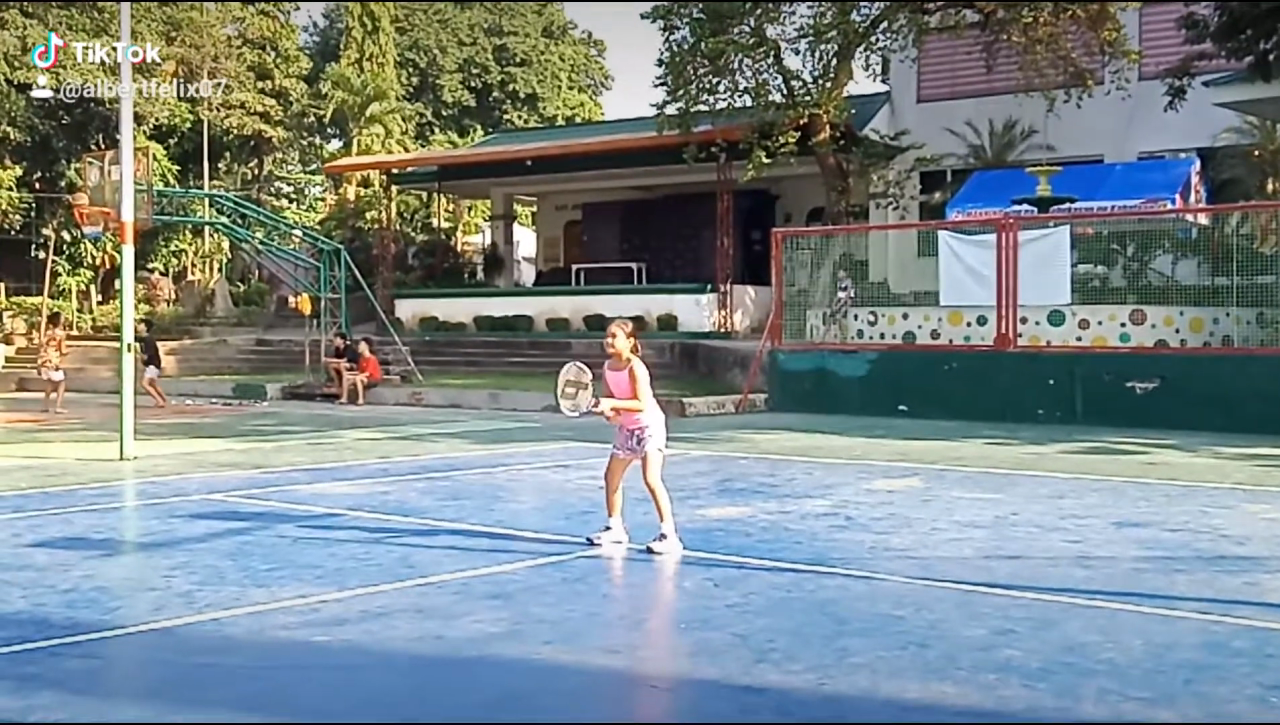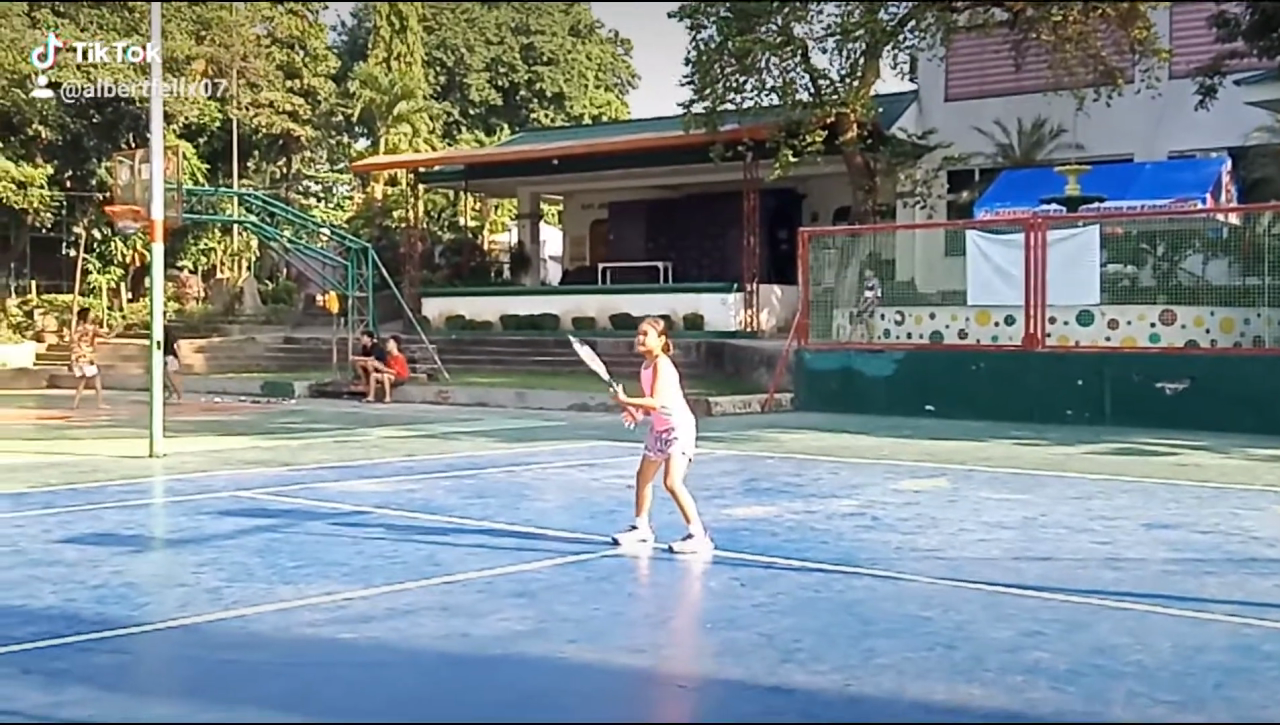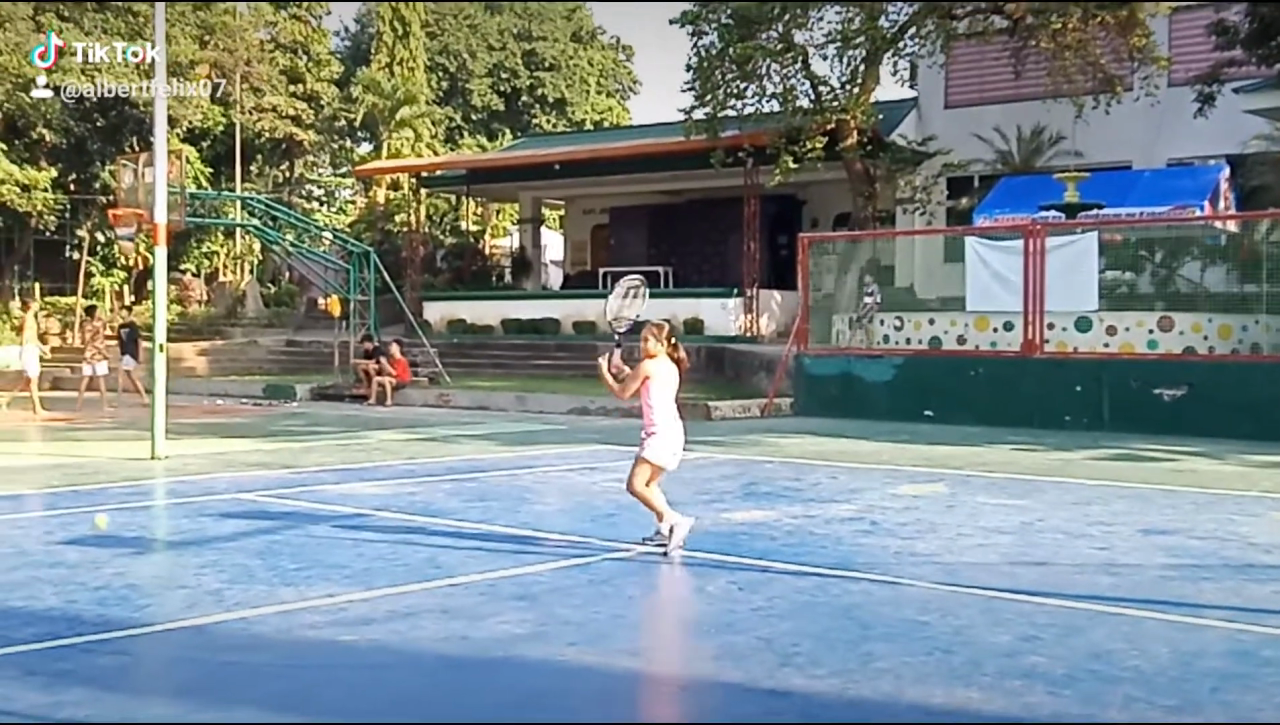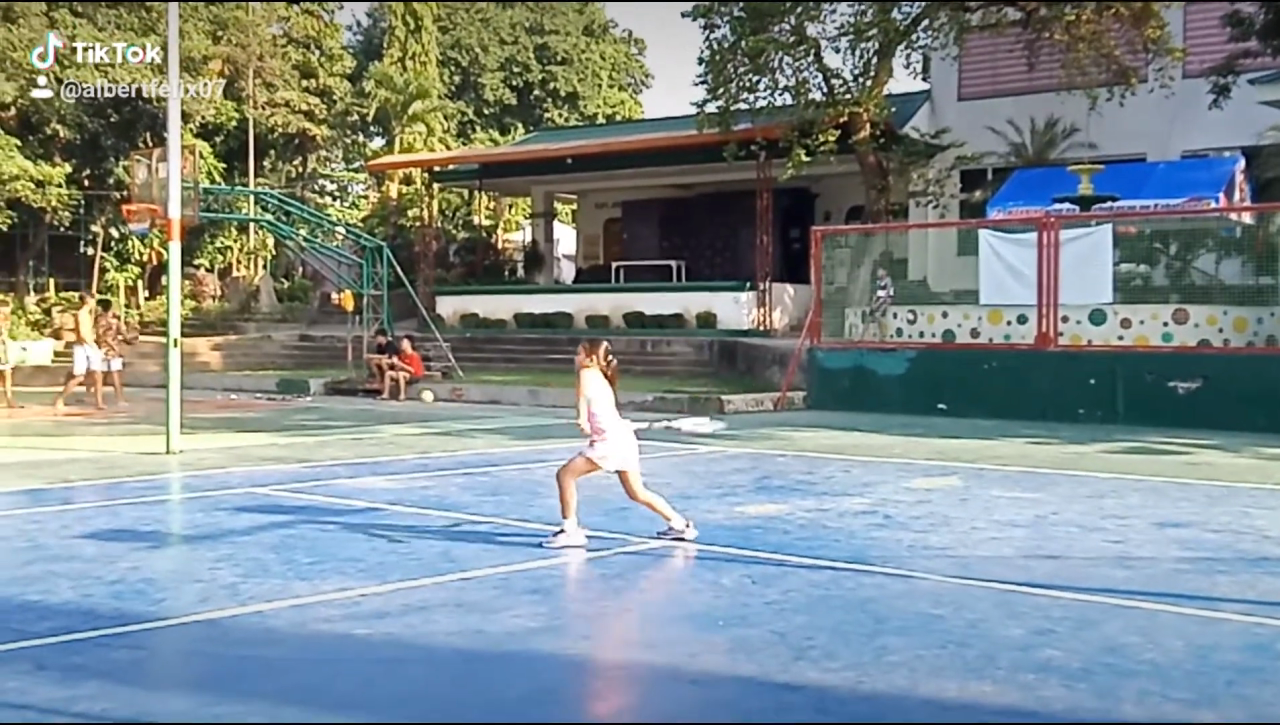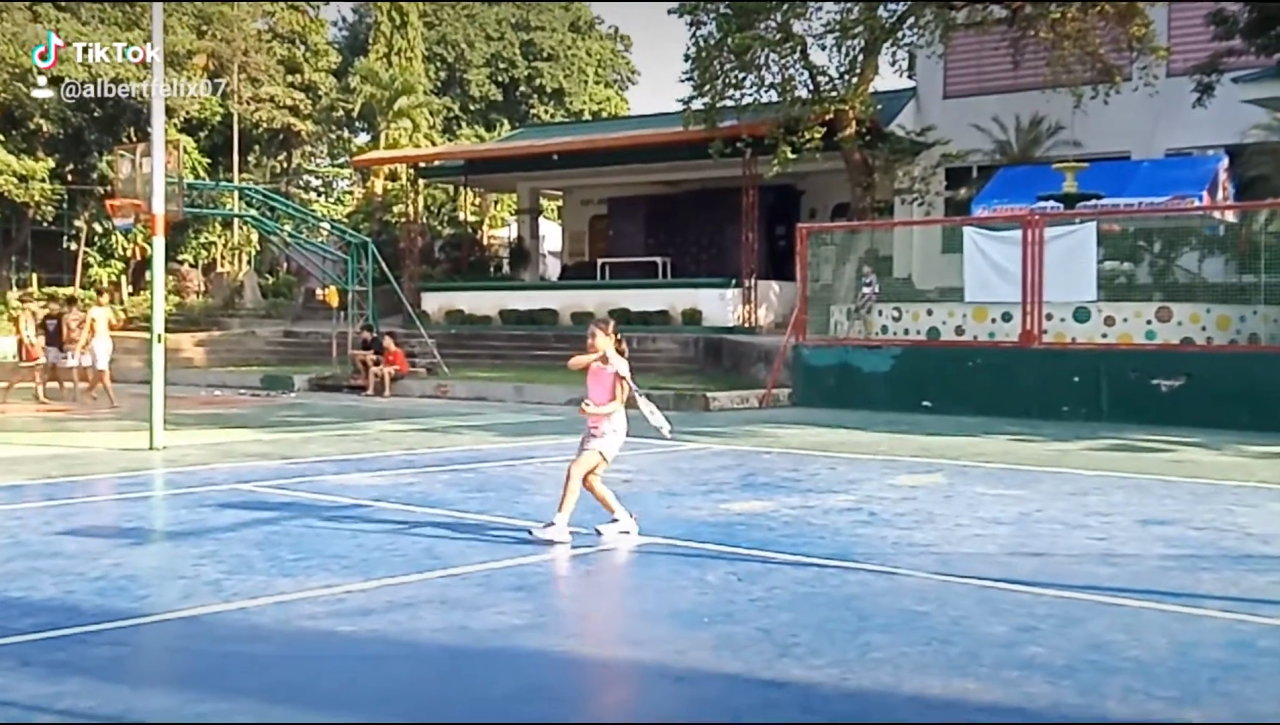
dt=0.5s
person 1, frame 1
left shoulder: (635, 367)
right shoulder: (607, 367)
left elbow: (642, 404)
left wrist: (612, 403)
right wrist: (609, 412)
left hip: (649, 426)
right hip: (627, 429)
left knee: (652, 479)
right knee: (611, 477)
left ankle: (669, 535)
right ankle: (616, 528)
person 1, frame 2
left shoulder: (660, 364)
right shoulder: (646, 365)
left elbow: (655, 402)
left wrist: (625, 400)
right wrist: (636, 411)
left hip: (678, 429)
right hip: (660, 430)
left knee: (672, 482)
right knee: (643, 477)
left ankle: (698, 535)
right ankle: (641, 527)
person 1, frame 3
left shoulder: (647, 365)
right shoulder: (671, 367)
left elbow: (623, 393)
left wrist: (605, 373)
right wrist: (623, 371)
left hip: (660, 433)
right hip: (670, 432)
left knee: (635, 485)
right knee: (648, 484)
left ankle: (675, 520)
right ankle: (666, 530)
person 1, frame 4
left shoulder: (588, 373)
right shoulder: (604, 380)
left elbow: (584, 397)
left wrist: (584, 422)
left hip: (608, 440)
right hip: (624, 438)
left knee: (564, 475)
right knee: (636, 491)
left ankle: (571, 531)
right ankle: (680, 524)
person 1, frame 5
left shoulder: (619, 364)
right shoulder: (596, 360)
left elbow: (619, 402)
right elbow: (572, 363)
left wrist: (596, 410)
right wrist: (600, 356)
left hip: (611, 429)
right hip: (594, 429)
left knee: (575, 470)
right knee: (590, 480)
left ankle: (560, 525)
right ankle: (623, 519)
